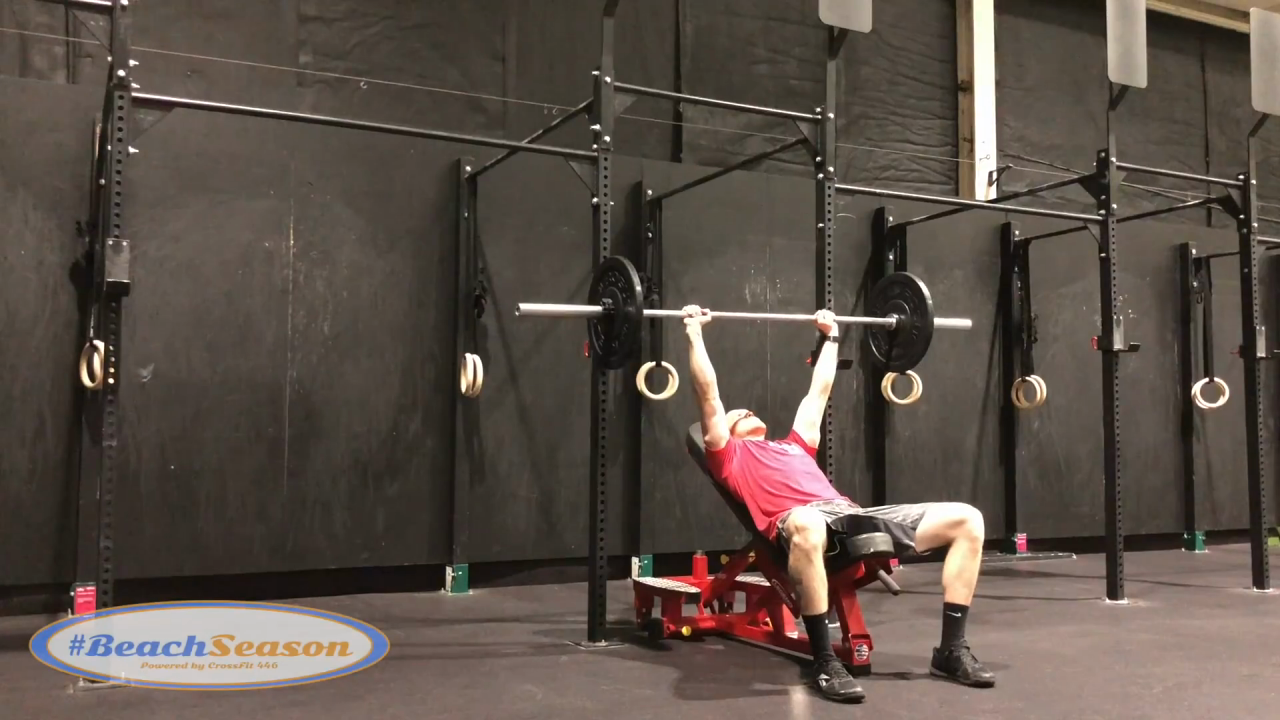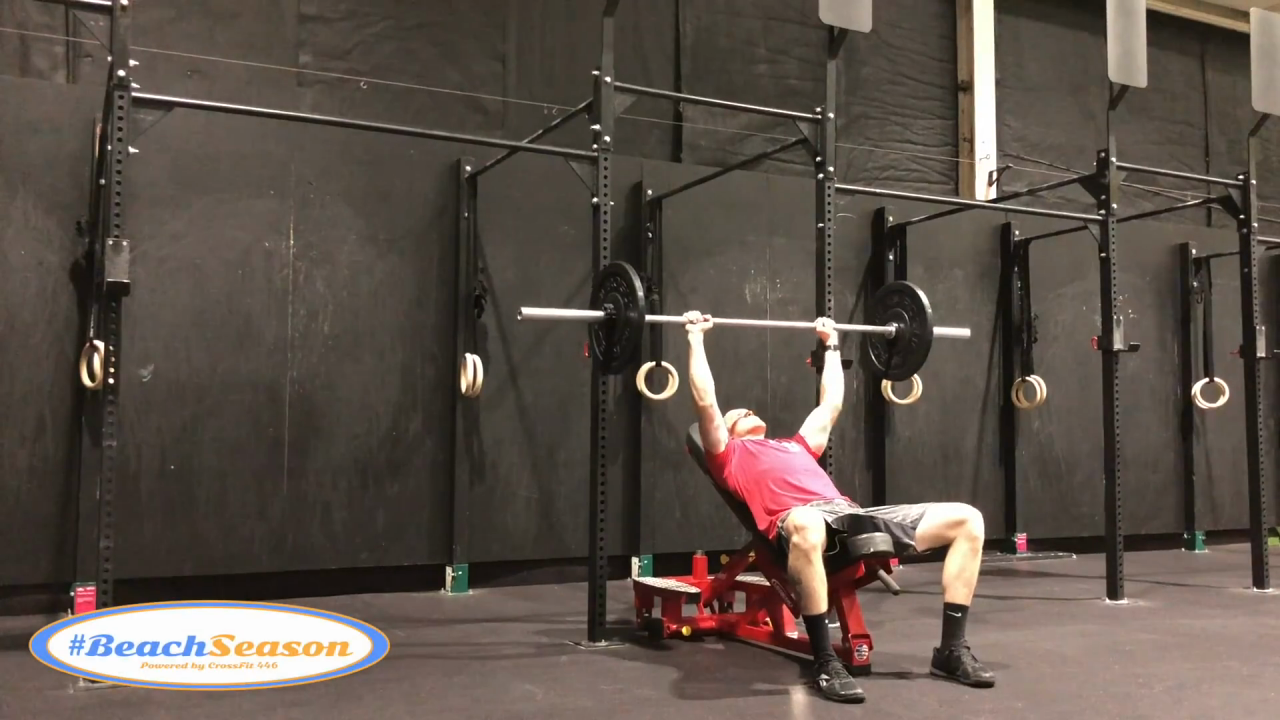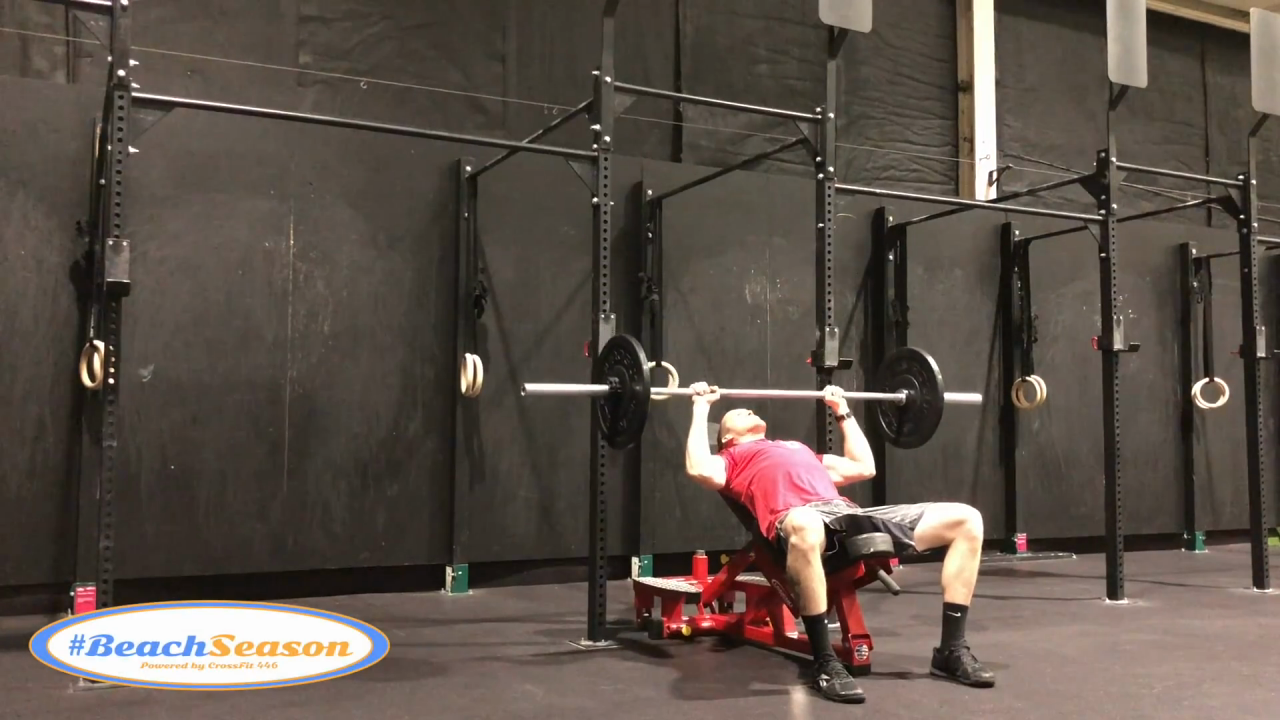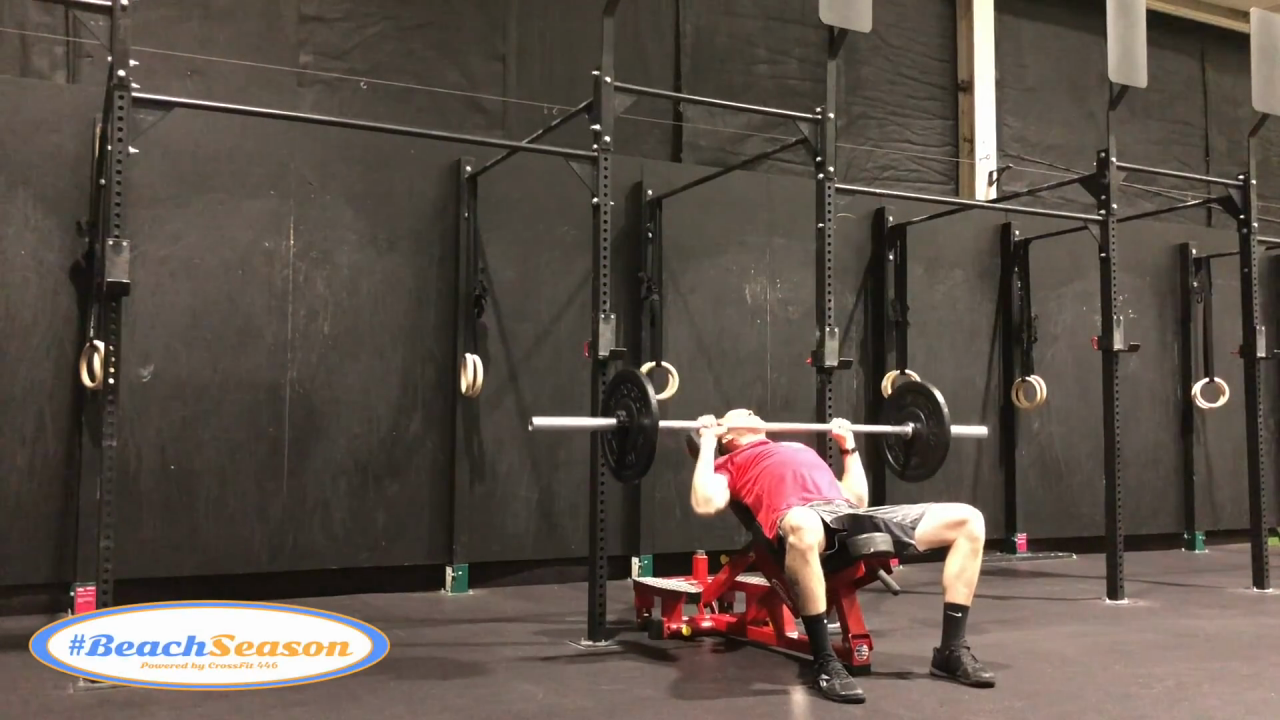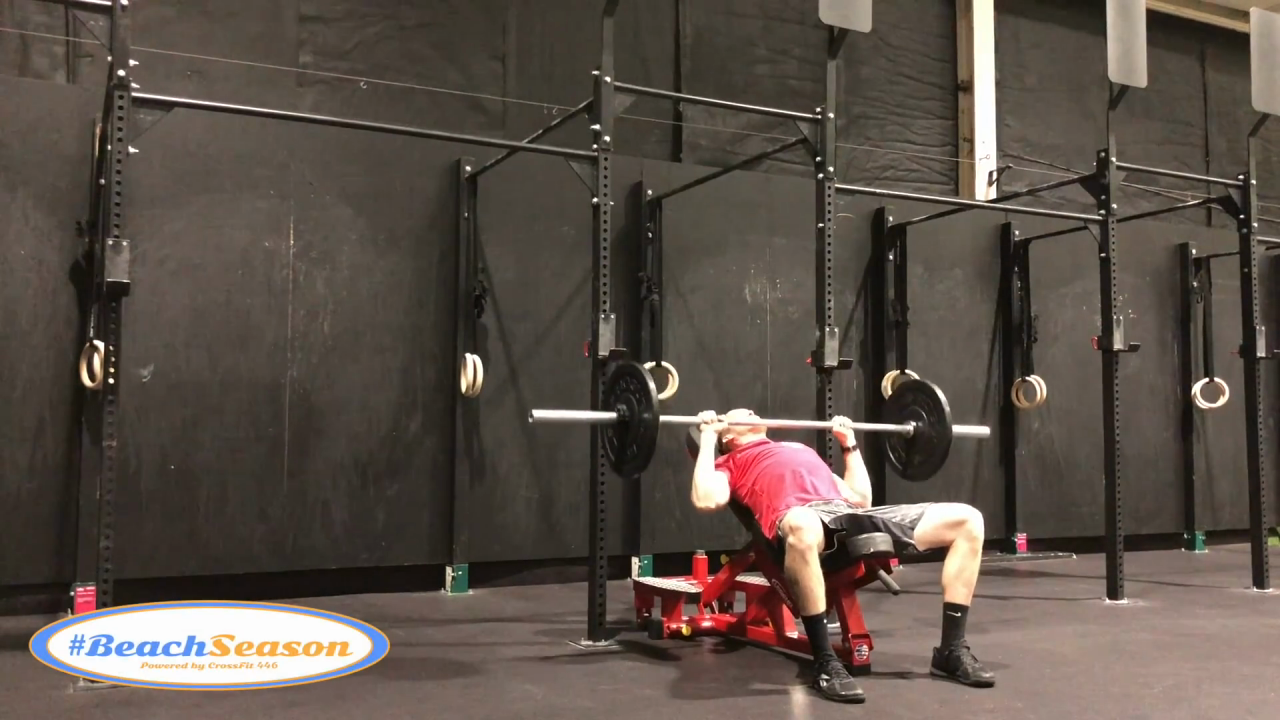
dt=1s
person 1, frame 1
left shoulder: (794, 445)
right shoulder: (729, 455)
left elbow: (819, 391)
right elbow: (708, 394)
left wrist: (831, 335)
right wrist: (694, 333)
left hip: (852, 515)
right hip: (802, 521)
left knee: (966, 520)
right knee: (807, 526)
left ankle: (952, 650)
right ankle: (825, 662)
person 1, frame 2
left shoulder: (795, 446)
right shoulder: (729, 455)
left elbow: (831, 402)
right elbow: (705, 401)
left wrist: (831, 344)
right wrist: (696, 338)
left hip: (852, 515)
right hip: (803, 521)
left knee: (967, 519)
right knee: (806, 525)
left ankle: (952, 650)
right ankle: (825, 662)
person 1, frame 3
left shoulder: (800, 449)
right shoulder: (732, 459)
left elbow: (864, 467)
right elbow: (700, 470)
left wrist: (842, 411)
right wrist: (701, 408)
left hip: (851, 515)
right hip: (802, 521)
left knee: (966, 520)
right knee: (804, 526)
left ankle: (952, 650)
right ankle: (825, 662)
person 1, frame 4
left shoulder: (802, 450)
right shoulder: (731, 463)
right elbow: (705, 505)
left wrist: (848, 445)
right wrist: (708, 443)
left hip: (851, 515)
right hip: (802, 518)
left knee: (968, 521)
right knee: (803, 527)
left ankle: (952, 651)
right ankle: (825, 662)
person 1, frame 5
left shoulder: (802, 450)
right shoulder: (732, 463)
right elbow: (705, 499)
left wrist: (849, 443)
right wrist: (708, 437)
left hip: (851, 517)
right hip: (802, 519)
left knee: (967, 520)
right knee: (803, 526)
left ankle: (952, 651)
right ankle: (825, 663)
